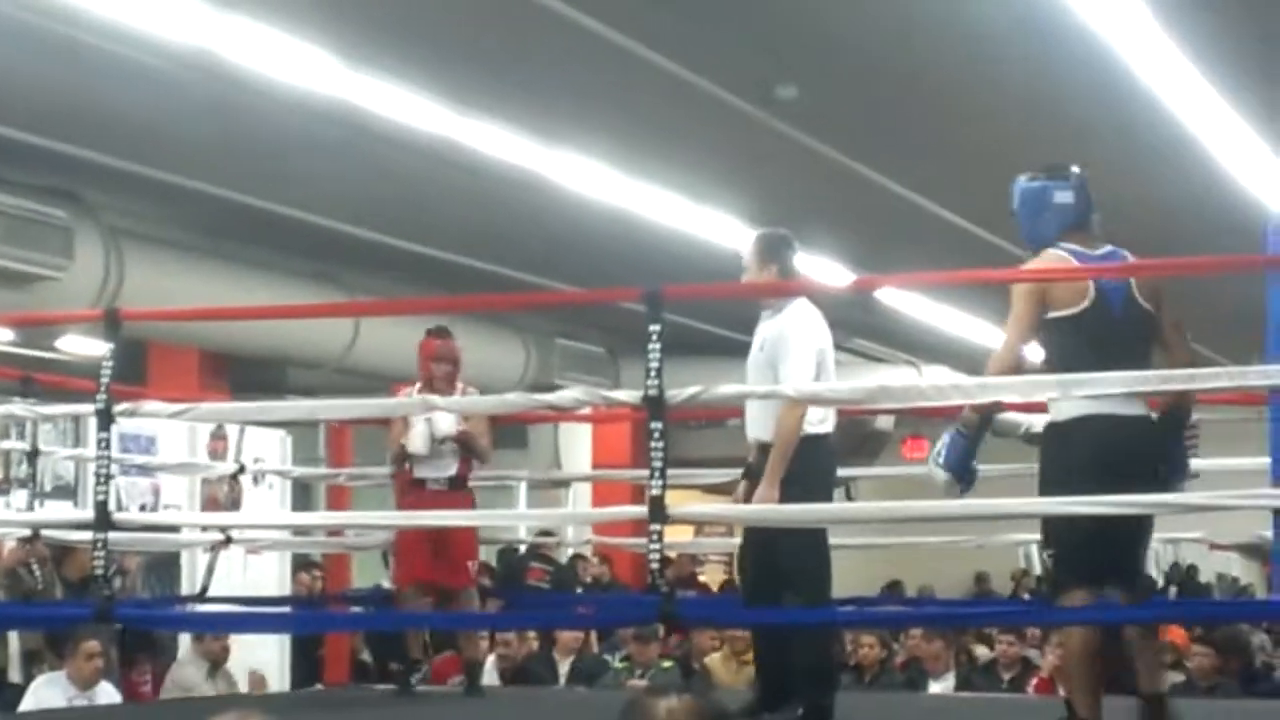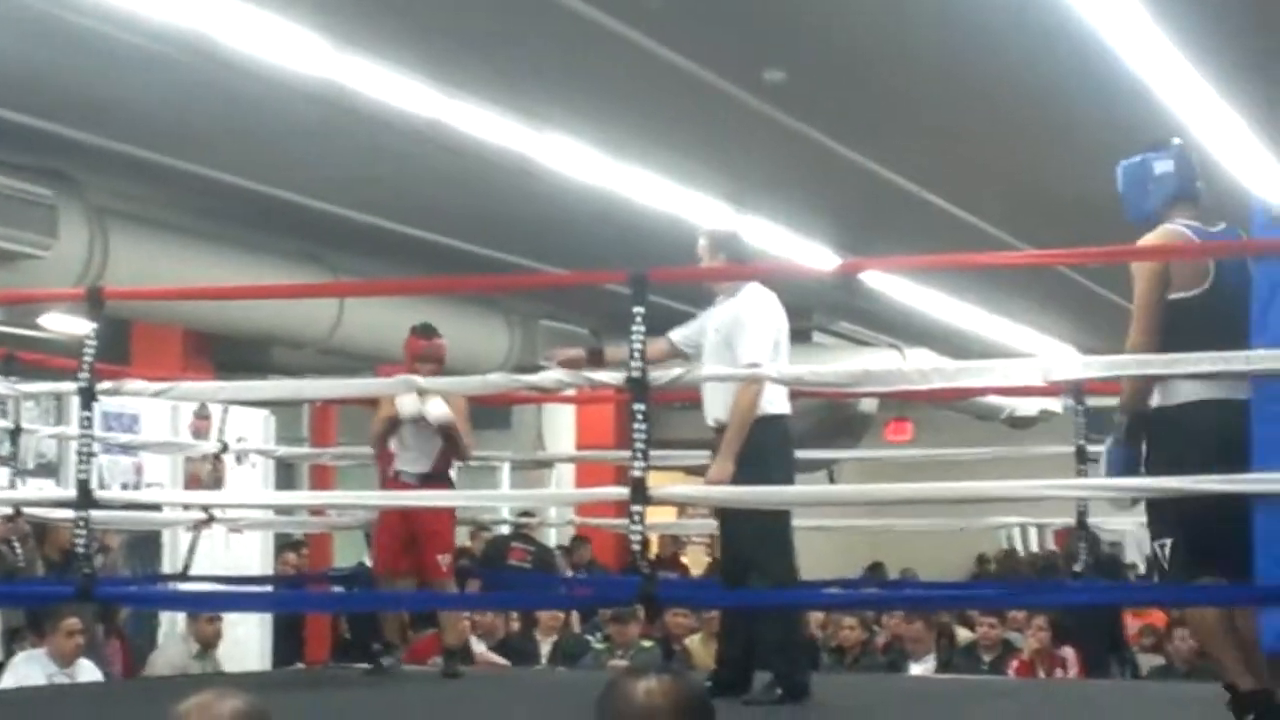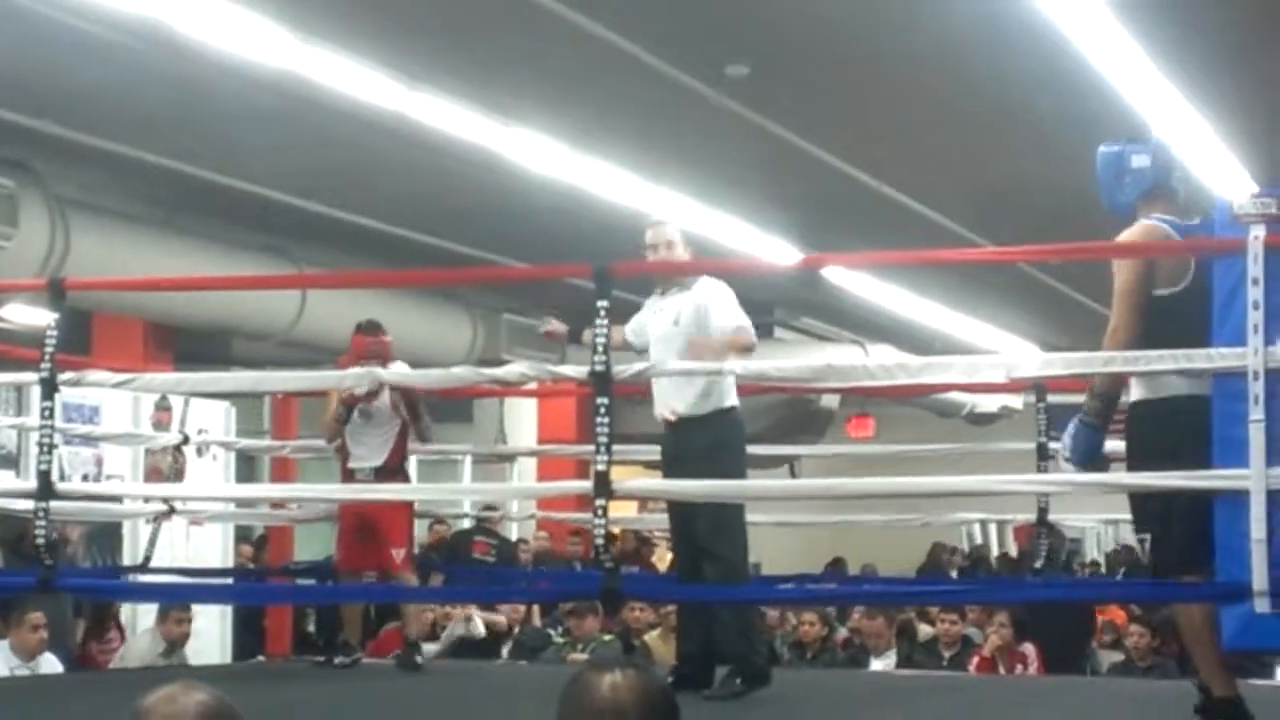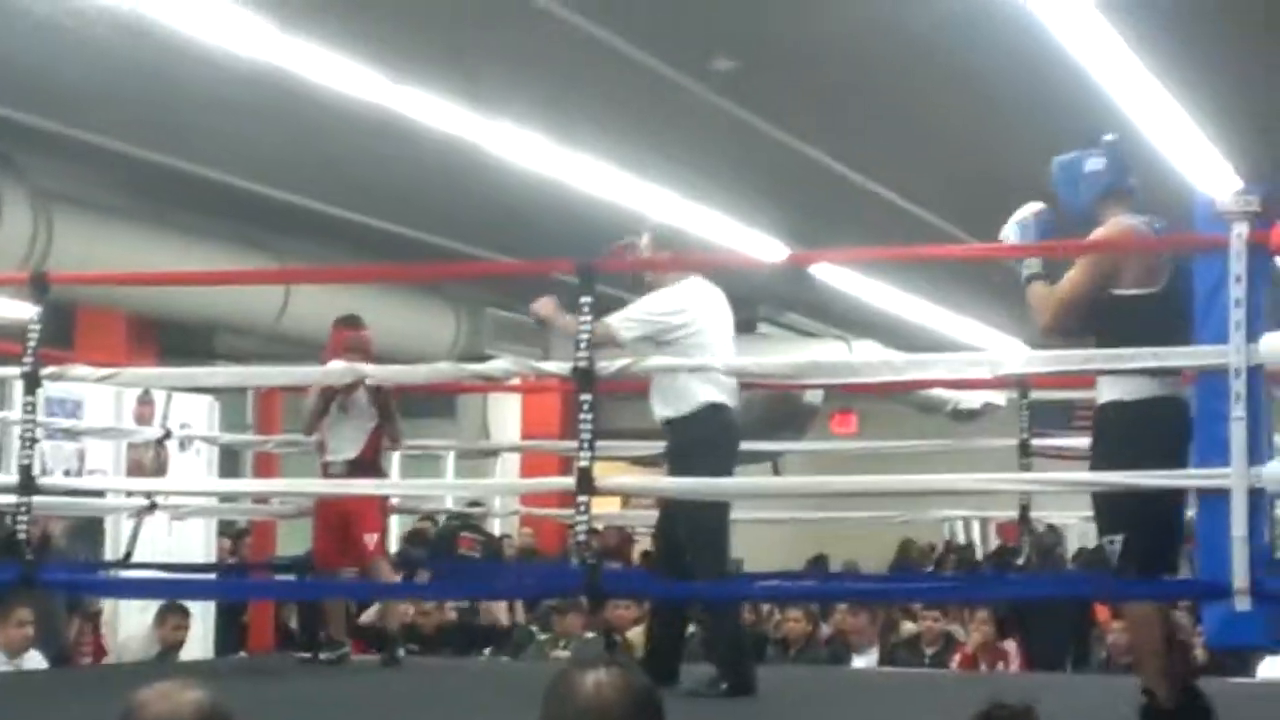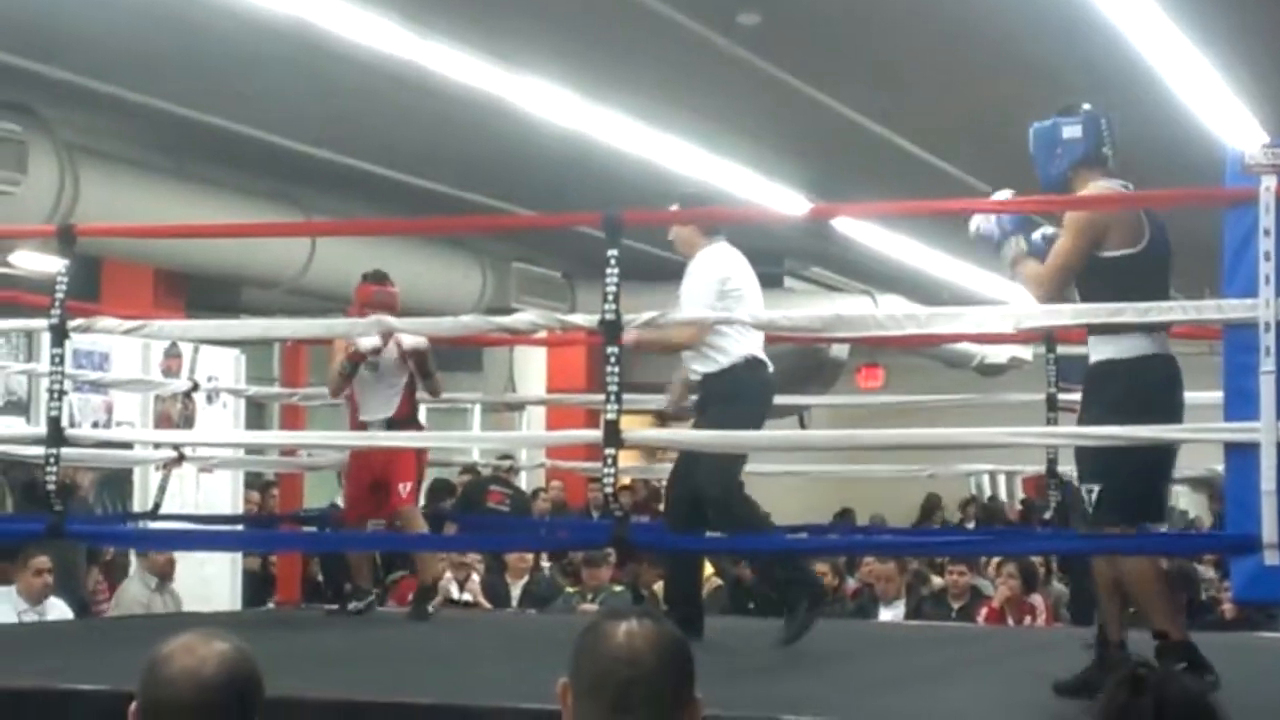
dt=0.7s
person 1, frame 1
left shoulder: (1043, 271)
right shoulder: (1139, 272)
left elbow: (1009, 359)
right elbow: (1181, 358)
left wrist: (965, 433)
right wrist: (1173, 435)
left hip: (1078, 435)
right hip: (1139, 435)
left knee: (1076, 588)
right knee: (1126, 578)
person 1, frame 2
left shoulder: (1158, 246)
right shoulder: (1239, 244)
left elbow: (1143, 347)
right elbow: (1250, 338)
left wrist: (1124, 433)
left hip: (1186, 422)
right hip: (1244, 418)
left knee: (1187, 577)
right knee: (1239, 576)
person 1, frame 3
left shoulder: (1138, 240)
left elbow: (1123, 342)
right elbow: (1213, 333)
left wrist: (1090, 417)
left hip: (1164, 415)
right hip: (1210, 413)
left knee: (1180, 572)
right knee: (1203, 567)
person 1, frame 4
left shoulder: (1112, 238)
right shoulder: (1161, 242)
left elbow: (1051, 318)
left wrist: (1031, 262)
right wrist: (1080, 297)
left hip: (1131, 417)
right hip: (1169, 413)
left knee: (1133, 574)
right knee: (1151, 569)
person 1, frame 5
left shoulder: (1095, 203)
right shoulder: (1135, 209)
left elbow: (1043, 289)
left wrist: (1008, 235)
right wrist: (1046, 244)
left hip: (1122, 377)
right hip: (1152, 376)
left knee: (1113, 525)
right knee: (1117, 520)
left ankle: (1180, 655)
right ankle: (1110, 657)
person 2, frame 1
left shoulder: (798, 321)
right shoulder: (771, 323)
left elbow: (796, 405)
left wrist: (771, 481)
right wrist: (750, 472)
left hip: (801, 461)
right hip: (775, 462)
left knee: (803, 580)
right knee: (758, 574)
person 2, frame 2
left shoulder: (755, 303)
right shoulder: (718, 313)
left elbow: (752, 384)
right elbow: (661, 348)
left wrist: (726, 457)
right wrist: (591, 356)
left hip: (760, 441)
right hip: (737, 443)
left knee: (768, 560)
right knee: (736, 561)
left ankle: (790, 677)
right ankle: (734, 671)
person 2, frame 3
left shoulder: (710, 294)
right shoulder: (655, 306)
left elbow: (745, 337)
right elbow: (626, 336)
left wrist: (714, 344)
right wrist: (572, 333)
left hip: (714, 432)
right hip: (678, 435)
left knee: (722, 549)
right knee: (688, 555)
left ankle: (748, 664)
right ankle: (694, 666)
person 2, frame 4
left shoulder: (674, 301)
right shoulder: (702, 294)
left elbow: (600, 334)
left wrist: (553, 314)
left hip: (702, 432)
right hip: (696, 432)
left knee: (704, 552)
right knee: (669, 548)
left ankle: (734, 672)
right ankle: (661, 662)
person 2, frame 5
left shoulder: (709, 262)
right shoulder: (716, 263)
left elbow: (688, 335)
left wrist: (637, 338)
right wrist: (674, 398)
left hip: (735, 387)
right hip: (723, 390)
left knee: (717, 491)
right knee: (683, 498)
left ankle: (797, 589)
right ankle: (682, 617)
person 3, frame 1
left shoulder: (469, 398)
right shoulder: (407, 399)
left elbow: (485, 453)
right elbow: (394, 457)
left wrist: (464, 437)
right wrist: (405, 447)
left hip: (457, 498)
right hip: (417, 498)
left knee: (463, 585)
right knee: (411, 583)
left ankle: (472, 668)
right ankle: (416, 660)
person 3, frame 2
left shoulder: (452, 399)
right shoulder: (393, 393)
left elbow: (466, 449)
right elbow: (376, 443)
left wrist: (449, 430)
right wrist: (391, 420)
left hip: (434, 492)
right hip: (397, 489)
left knee: (441, 575)
right knee: (386, 572)
left ankle: (452, 654)
right ankle: (390, 646)
person 3, frame 3
left shoulder: (398, 389)
right shoulder: (343, 390)
left elbow: (424, 436)
right elbow: (330, 435)
left wrist: (412, 401)
right wrist: (348, 403)
left hip: (391, 487)
right hip: (354, 487)
left knee: (400, 566)
right knee: (349, 569)
left ankle: (412, 646)
right ankle: (351, 646)
person 3, frame 4
left shoulder: (375, 385)
right shoulder: (323, 383)
left elbow: (394, 439)
right elbow: (308, 428)
left wrist: (386, 407)
right wrist: (326, 396)
left hip: (365, 481)
right hip: (331, 482)
left knee: (375, 558)
right knee: (327, 564)
left ankle: (393, 639)
right ankle: (337, 642)
person 3, frame 5
left shoulder: (405, 339)
right shoulder: (347, 340)
left elbow: (435, 391)
right elbow: (334, 390)
left wrist: (423, 361)
right wrist: (351, 360)
left hip: (404, 437)
left knee: (406, 508)
right knee: (355, 520)
left ankle: (424, 594)
right ankle: (363, 592)
